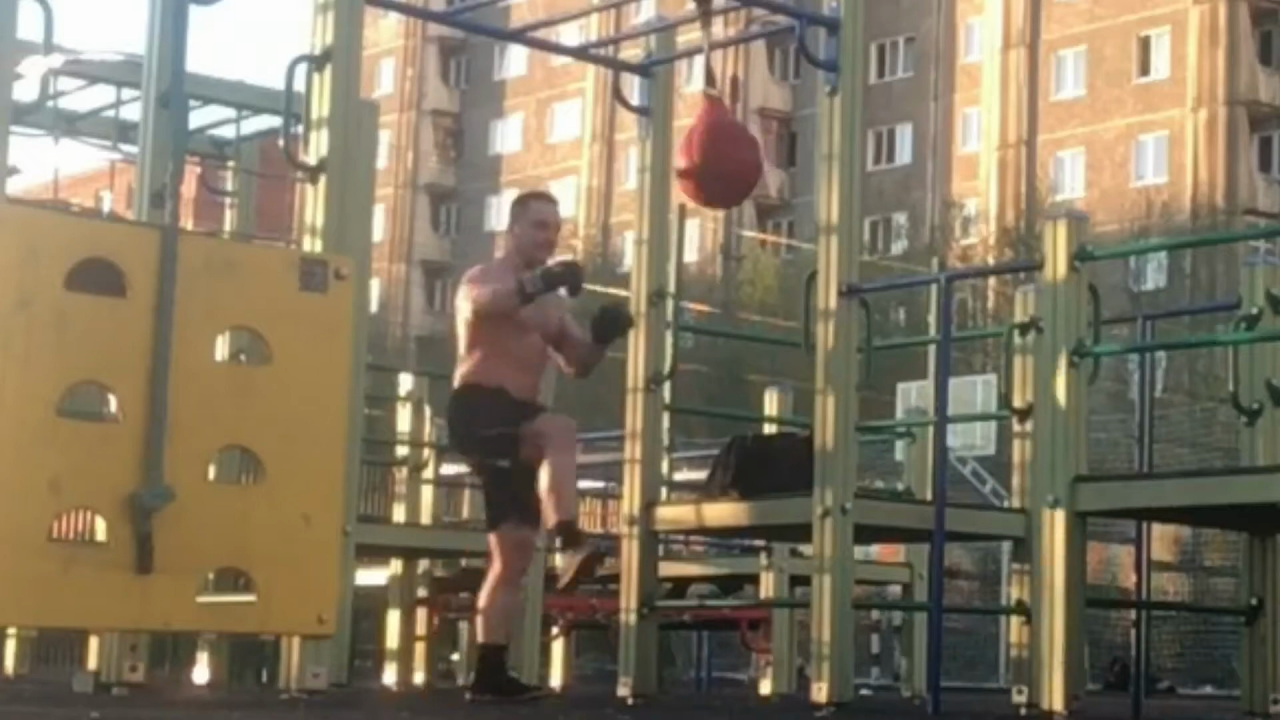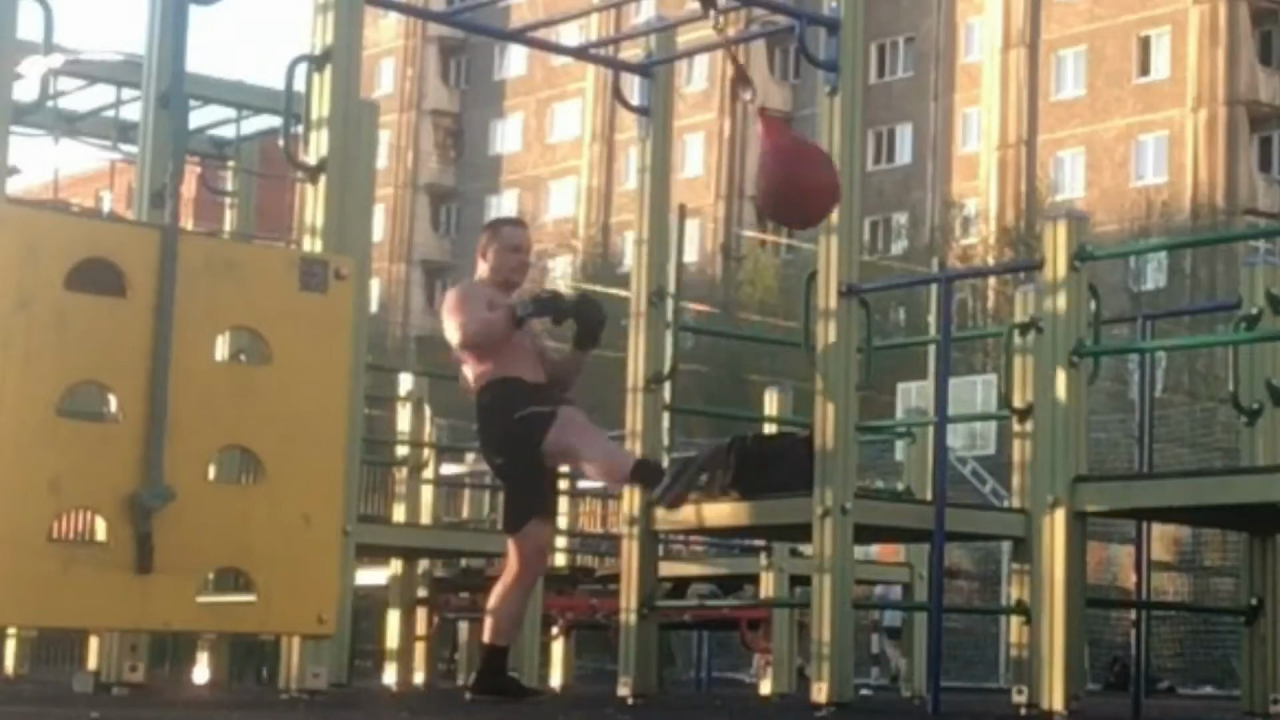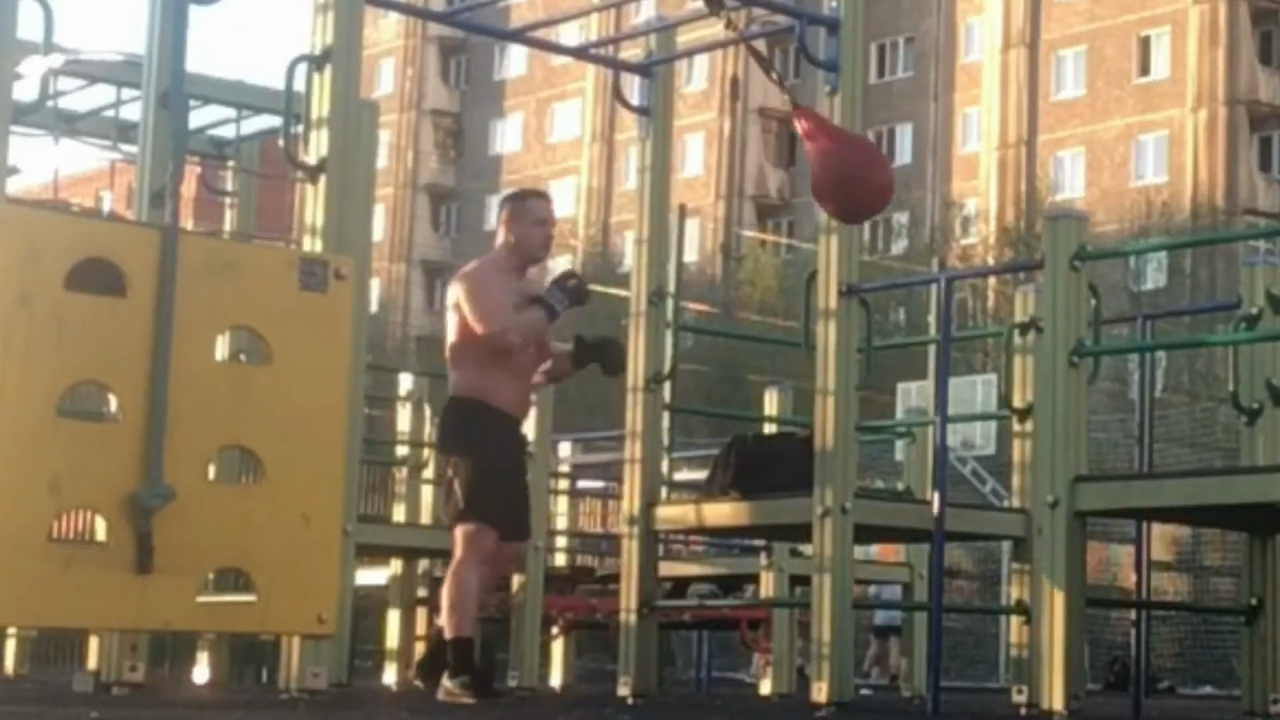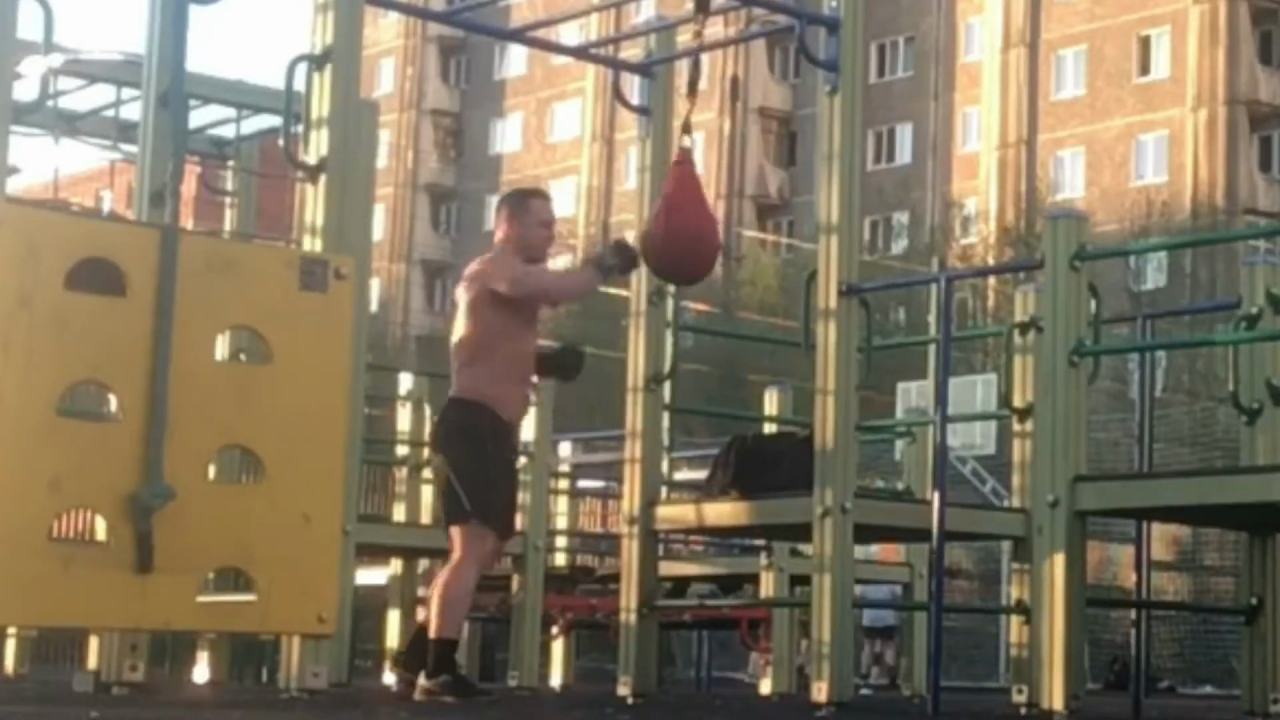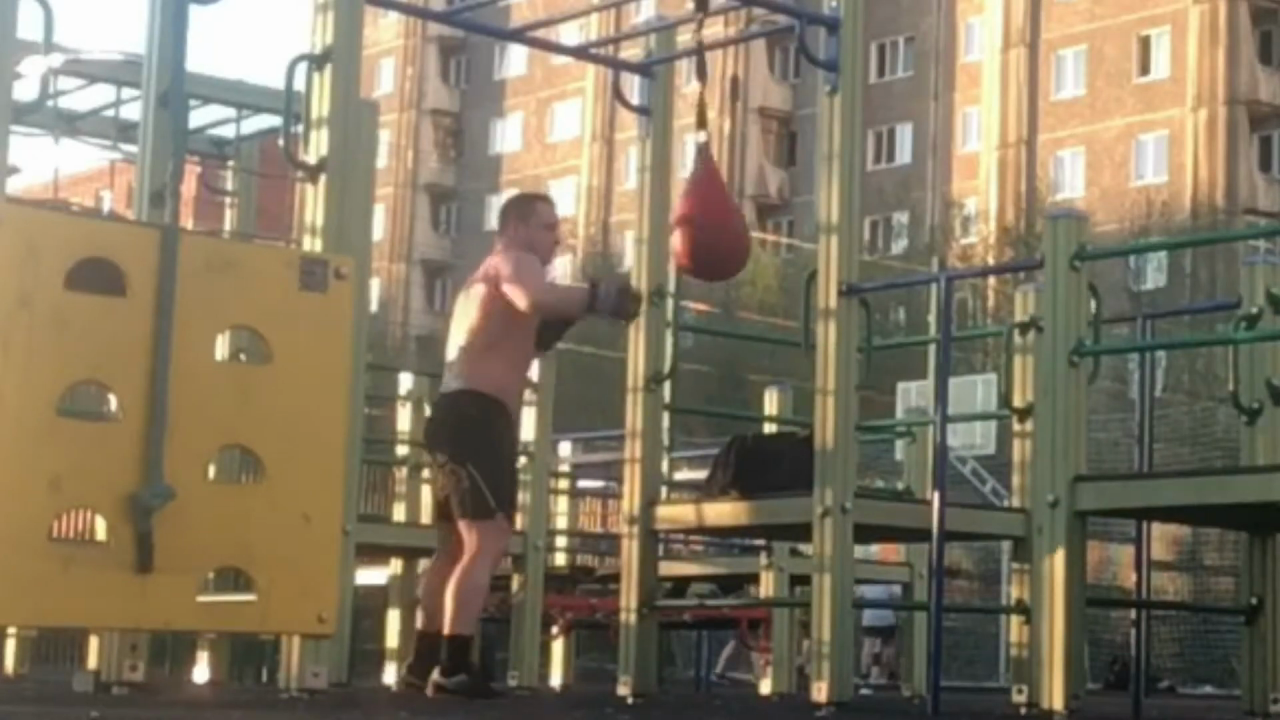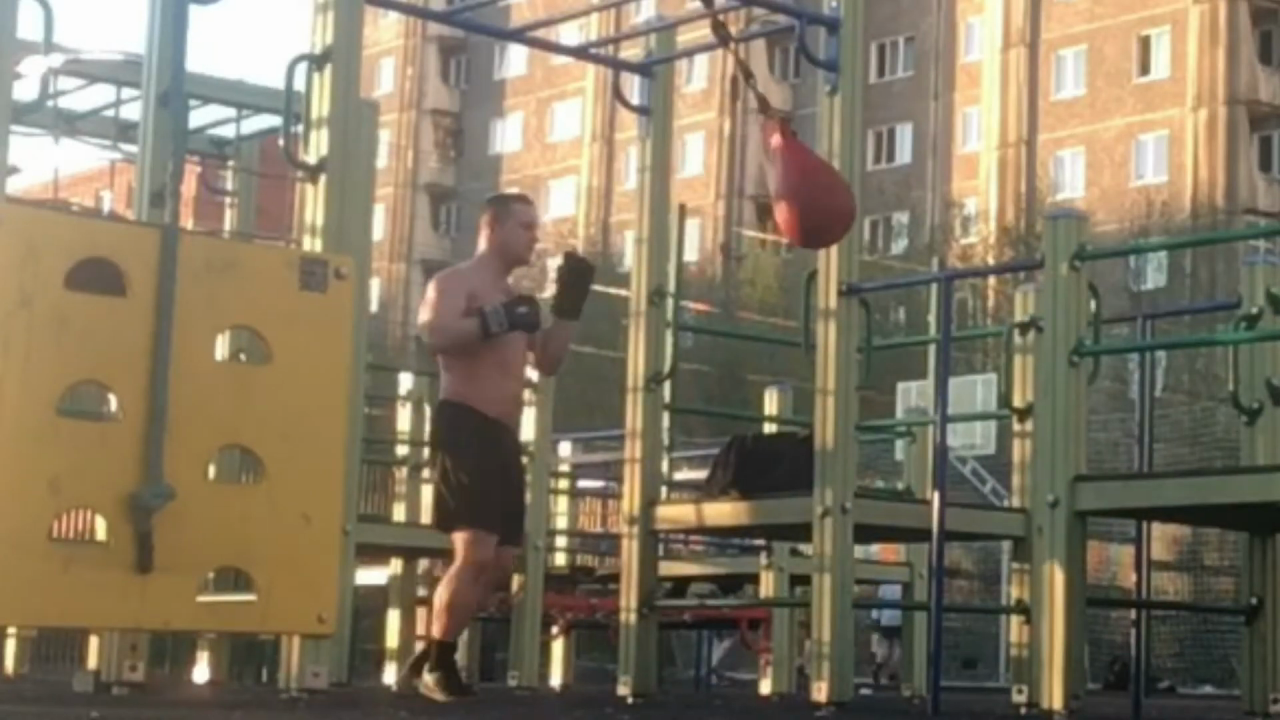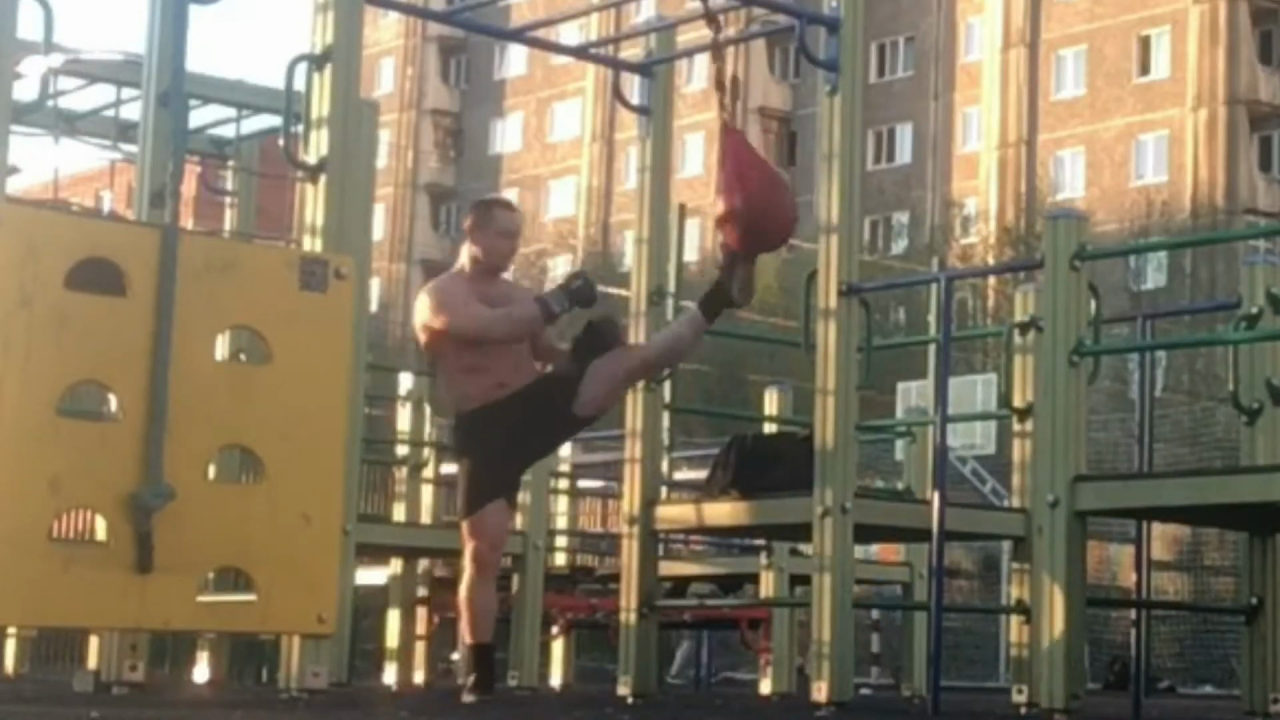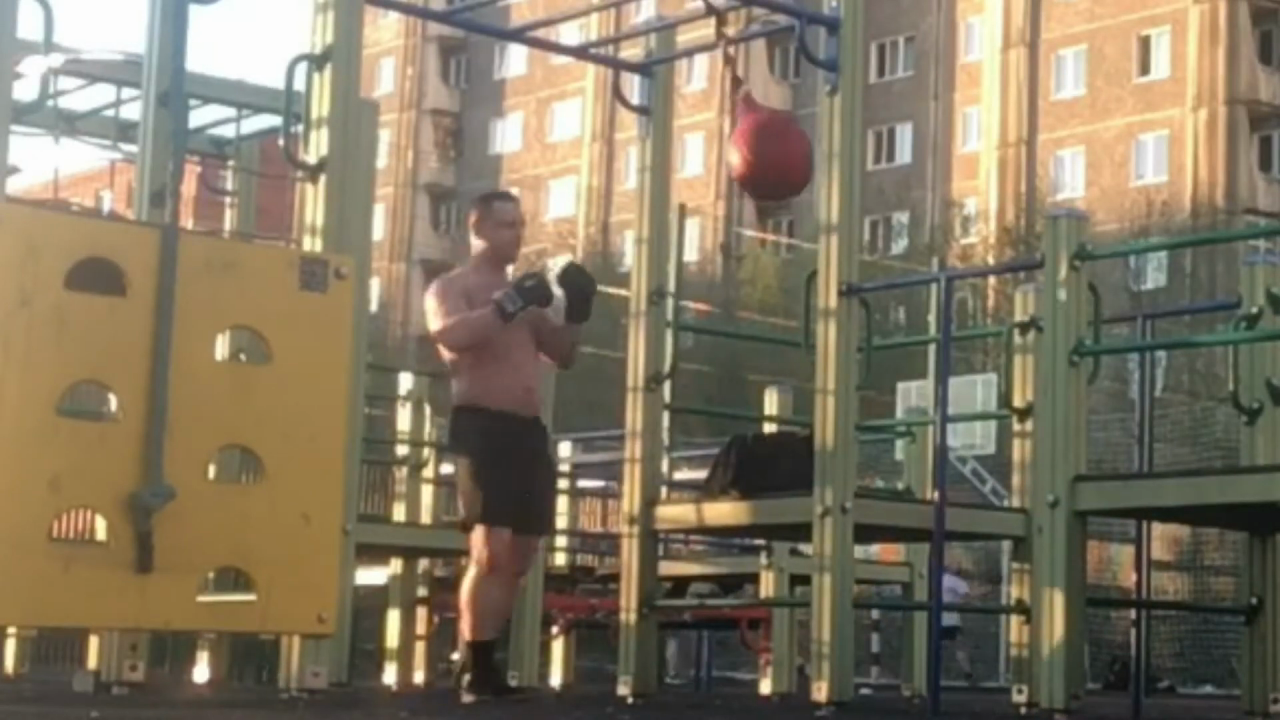
dt=0.4s
person 1, frame 1
left shoulder: (545, 299)
right shoulder: (488, 274)
left elbow: (580, 362)
right elbow: (481, 304)
left wrist: (600, 335)
right wrist: (537, 280)
left hip: (514, 423)
right hip: (478, 412)
left knee: (516, 552)
right knee: (560, 433)
left ankle: (489, 673)
right ankle: (569, 542)
person 1, frame 2
left shoulder: (518, 321)
right shoulder: (463, 295)
left elbow: (559, 379)
right elbow: (467, 338)
left wrist: (584, 340)
right wrist: (531, 310)
left hip: (523, 430)
right hip: (509, 406)
left knee: (528, 558)
right knee: (578, 428)
left ankle: (490, 673)
right ankle: (651, 479)
person 1, frame 3
left shoulder: (529, 290)
right shoulder: (478, 277)
left elbow: (540, 372)
right elbow: (505, 333)
left wrist: (579, 354)
right wrist: (552, 301)
left hip: (504, 434)
right hip: (472, 425)
left knee: (507, 553)
right knee: (475, 546)
left ankle: (448, 652)
right ankle: (458, 673)
person 1, frame 4
left shoulder: (519, 280)
right shoulder: (488, 271)
right elbow: (562, 287)
left wrist: (546, 361)
right wrist: (607, 262)
left hip: (495, 435)
right hip: (469, 428)
left knee: (471, 552)
right knee: (475, 547)
left ankle: (419, 658)
right ankle: (439, 671)
person 1, frame 5
left shoulder: (487, 281)
right shoulder: (510, 262)
right elbow: (540, 300)
left wrist: (540, 336)
right wrist: (600, 296)
left hip: (457, 419)
right hip: (476, 421)
left knee: (457, 546)
right knee: (488, 542)
left ankle: (425, 664)
right ankle: (453, 667)
person 1, frame 6
left shoulder: (510, 295)
right shoulder: (455, 282)
left elbow: (550, 362)
right elbow: (434, 334)
left wrist: (569, 305)
right wrist: (500, 319)
left hip: (501, 436)
right hip: (465, 432)
left knee: (495, 560)
right knee: (477, 553)
left ankle: (431, 651)
right ankle: (437, 667)
person 1, frame 7
left shoulder: (516, 294)
right shoulder: (437, 295)
left elbow: (550, 358)
right elbow: (491, 328)
left wrist: (581, 346)
right wrist: (557, 302)
left hip: (536, 403)
right hip: (483, 427)
left knee: (611, 363)
right knee: (483, 548)
right ankle: (479, 672)
person 1, frame 8
left shoulder: (522, 290)
right shoulder: (449, 288)
left elbow: (565, 355)
right elbow: (452, 335)
left wrist: (577, 314)
right wrist: (511, 301)
left hip: (527, 433)
right hip: (483, 429)
left knee: (519, 556)
right knee: (489, 552)
left ankle: (480, 664)
right ankle: (472, 662)
